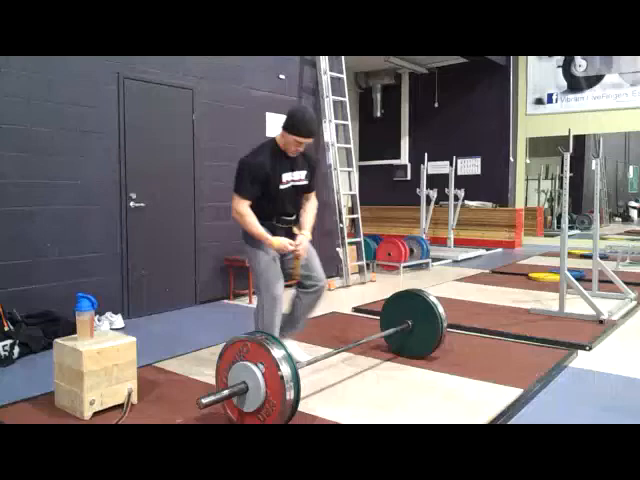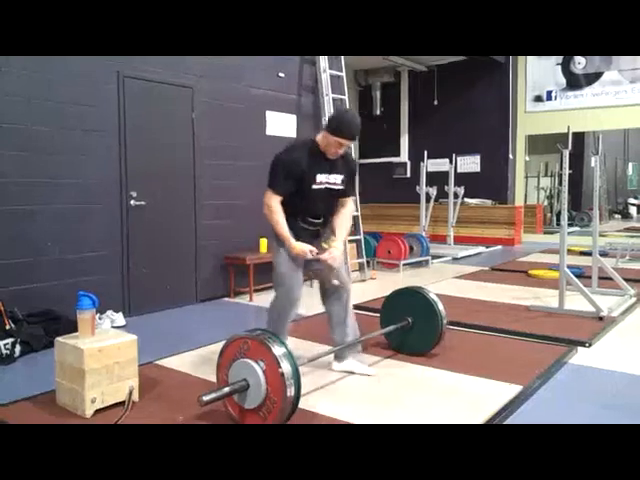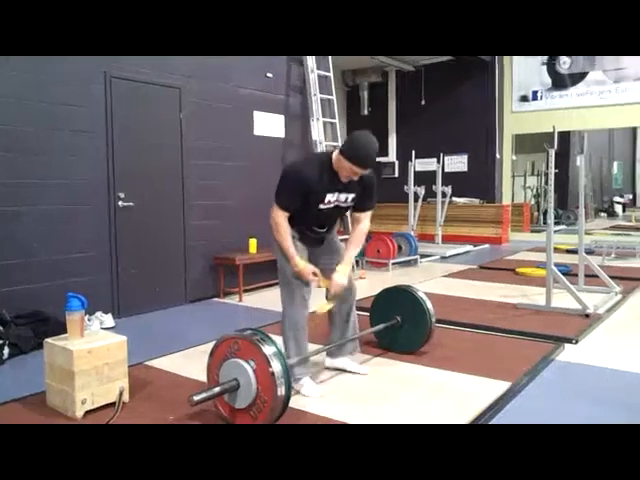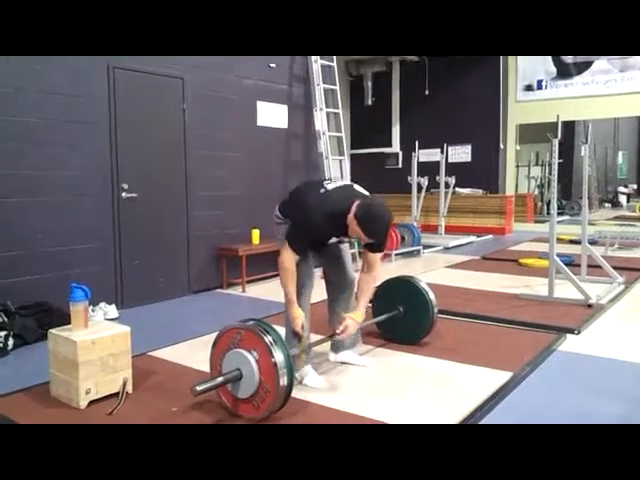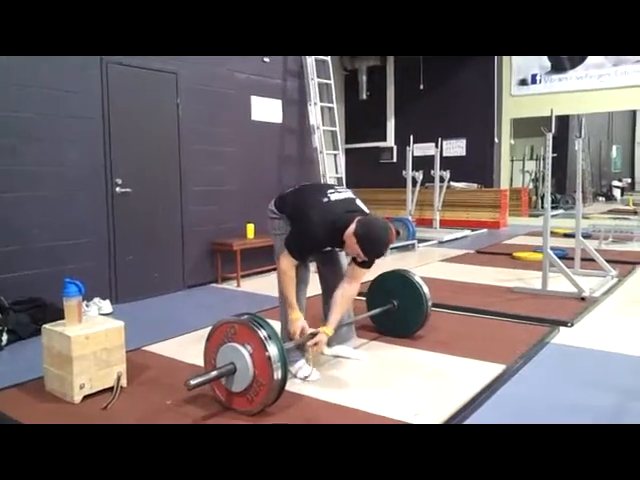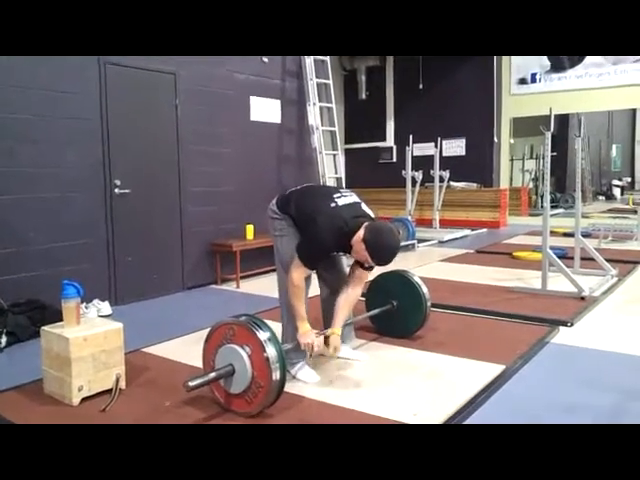
dt=0.5s
person 1, frame 1
left shoulder: (307, 161)
right shoulder: (256, 162)
left elbow: (310, 200)
right elbow: (239, 208)
left wrist: (305, 234)
right wrist: (269, 240)
left hip: (293, 232)
right hip: (261, 234)
left knee: (315, 281)
right knee: (272, 294)
left ankle: (284, 335)
person 1, frame 2
left shoulder: (347, 164)
right shoulder: (293, 158)
left elbow: (346, 206)
right elbow: (271, 203)
left wrist: (338, 244)
right wrist: (292, 244)
left hip: (322, 236)
right hip: (291, 235)
left knee: (339, 290)
right knee: (289, 295)
left ankle: (345, 356)
person 1, frame 3
left shoulder: (366, 180)
right shoulder: (303, 172)
left elbow: (361, 223)
right elbow: (278, 217)
left wrist: (344, 266)
right wrist: (296, 261)
left hip: (326, 236)
right hip: (294, 236)
left knee: (344, 289)
right knee: (297, 300)
left ankle: (339, 353)
right ankle: (298, 374)
person 1, frame 4
left shoulder: (375, 220)
right shoulder: (315, 215)
left elbow: (371, 270)
right elbow: (287, 259)
left wrist: (358, 315)
right wrist: (293, 308)
left hip: (330, 228)
right hip: (291, 221)
left knee: (345, 280)
right knee: (302, 287)
left ankle: (342, 348)
right ankle: (299, 363)
person 1, frame 5
left shoulder: (370, 235)
right shoulder: (316, 226)
left elbow: (350, 284)
right elbow: (285, 264)
left wrist: (328, 329)
right wrist: (294, 314)
right hip: (286, 216)
left knee: (337, 277)
right knee: (297, 281)
left ankle: (338, 341)
right ankle: (294, 357)
person 1, frame 6
left shoulder: (373, 238)
right shoulder: (326, 232)
left elbow: (354, 286)
right elbow: (296, 277)
left wrist: (336, 331)
right wrist: (304, 327)
left hip: (318, 211)
right hip: (286, 216)
left knee: (337, 278)
right knee: (297, 284)
left ankle: (339, 343)
right ankle: (294, 358)
